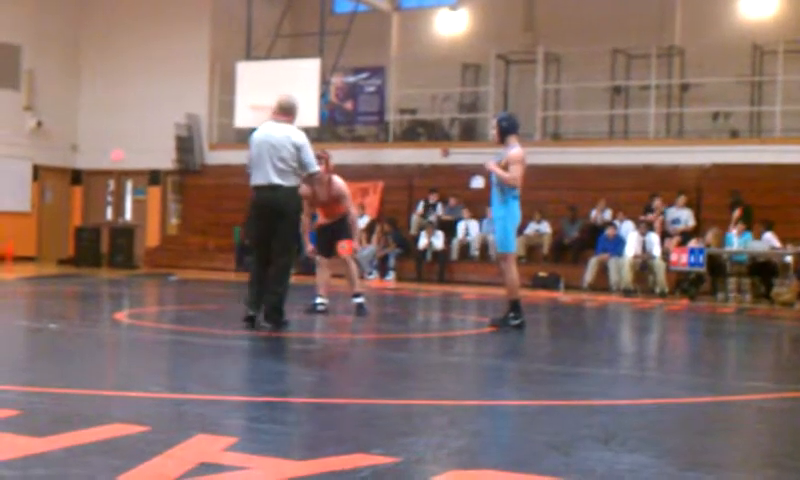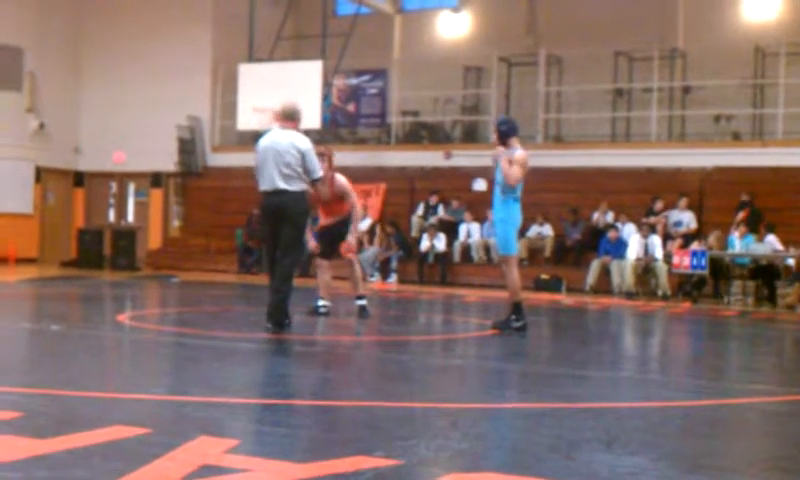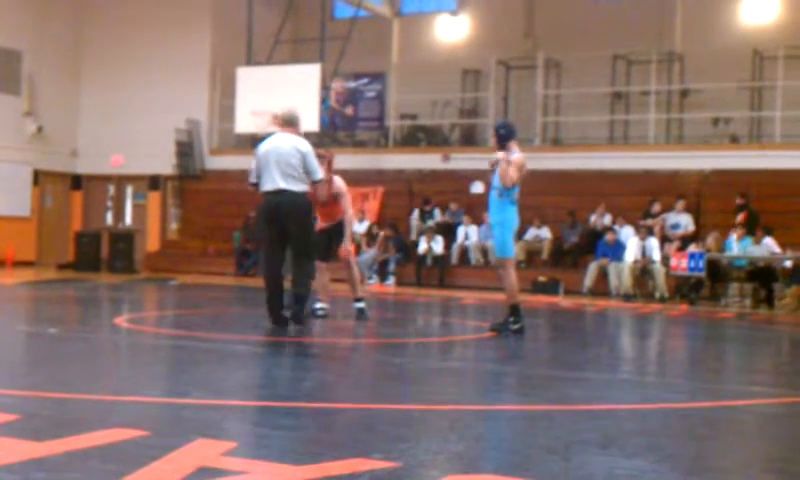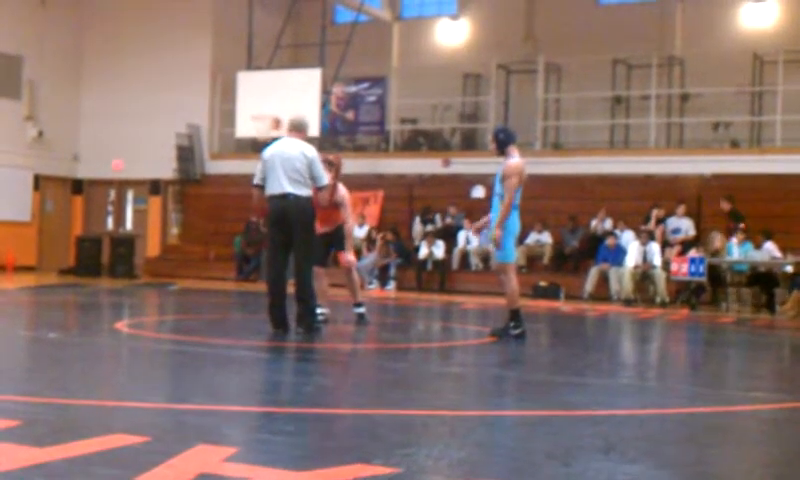
dt=0.5s
person 1, frame 1
left shoulder: (257, 134)
right shoulder: (297, 136)
left elbow: (251, 167)
right elbow: (313, 173)
right wrist: (298, 176)
left hip: (260, 195)
right hip: (286, 196)
left knee: (260, 254)
right knee: (282, 256)
left ankle: (253, 307)
right ankle: (272, 315)
person 1, frame 2
left shoulder: (263, 141)
right shoulder: (301, 141)
left elbow: (258, 174)
right elbow: (315, 178)
left hip: (269, 200)
right hip: (294, 200)
left knee: (274, 257)
right knee: (288, 258)
left ankle: (279, 313)
right ankle: (276, 315)
person 1, frame 3
left shoulder: (263, 146)
right shoulder: (302, 145)
left elbow: (253, 183)
right elbow: (317, 181)
left wrist: (259, 209)
left hip: (270, 202)
right hip: (296, 201)
left knee: (273, 259)
right knee: (303, 257)
left ankle: (277, 316)
right ankle: (296, 307)
person 1, frame 4
left shoulder: (269, 150)
right shoulder: (308, 150)
left elbow: (257, 187)
right elbow: (323, 187)
left wrist: (258, 215)
left hip: (275, 206)
right hip: (300, 205)
left knee: (276, 264)
right knee: (303, 263)
left ankle: (279, 321)
right ankle: (306, 320)
person 2, frame 1
left shoulder: (515, 153)
right shoulder: (507, 152)
left elbow: (514, 181)
left wrist: (494, 168)
right wrist: (494, 167)
left hip: (507, 211)
right hip: (501, 210)
left knee: (508, 261)
right knee: (504, 261)
left ankle: (516, 313)
right ankle: (513, 311)
person 2, frame 2
left shoulder: (518, 155)
right shoulder: (509, 154)
left elbow: (512, 181)
left wrist: (501, 159)
right wrist: (500, 160)
left hip: (508, 213)
right hip: (502, 213)
left knee: (509, 263)
right knee: (507, 263)
left ankle: (518, 316)
right ankle: (515, 314)
person 2, frame 3
left shoulder: (516, 158)
right shoulder: (508, 157)
left elbow: (509, 183)
left wrist: (501, 163)
right wrist: (496, 165)
left hip: (505, 216)
right hip: (499, 216)
left knee: (507, 266)
right knee: (504, 267)
left ankle: (516, 318)
right ankle: (513, 316)
person 2, frame 4
left shoulder: (514, 164)
right shoulder: (509, 163)
left elbow: (510, 199)
left wrist: (498, 227)
right wrist: (487, 220)
left hip: (505, 224)
right hip: (501, 223)
left knee: (507, 271)
right knee: (505, 271)
left ankle: (516, 323)
right ankle: (513, 321)
person 3, frame 1
left shoulder: (338, 184)
right shoulder: (305, 188)
left elbow: (351, 212)
right elbow: (305, 216)
left wrist: (355, 239)
right wrist: (307, 242)
left hip: (343, 221)
right hip: (324, 223)
left knee: (347, 256)
right knee: (321, 260)
left ankle: (359, 300)
right ankle: (321, 301)
person 3, frame 2
left shoulder: (340, 181)
left elbow: (356, 206)
left wrist: (353, 234)
right wrist: (310, 238)
left hip: (344, 222)
right hip: (325, 224)
left knee: (351, 257)
right knee: (321, 262)
left ankle: (361, 302)
right ankle: (323, 303)
person 3, frame 3
left shoulder: (337, 184)
left elbow: (348, 212)
left wrist: (347, 241)
left hip: (340, 224)
right hip: (322, 226)
left knee: (349, 260)
right knee: (320, 264)
left ankle: (359, 304)
right ankle: (322, 305)
person 3, frame 4
left shoulder: (341, 192)
left elbow: (348, 222)
left wrist: (349, 251)
left hip: (339, 230)
right hip: (320, 231)
left knee: (348, 266)
right knee: (318, 270)
left ankle: (359, 309)
right ankle: (322, 310)
